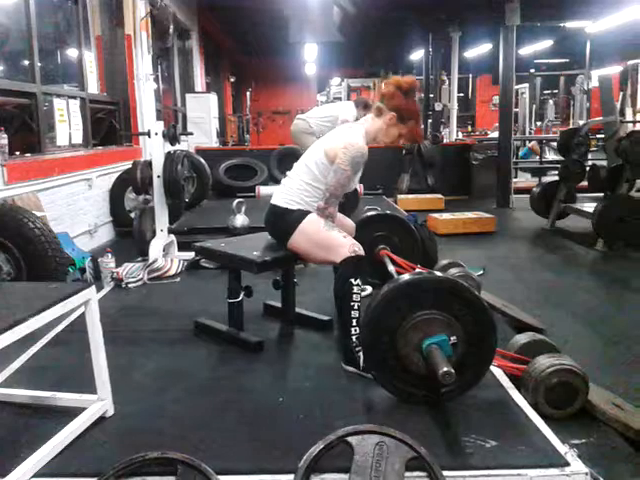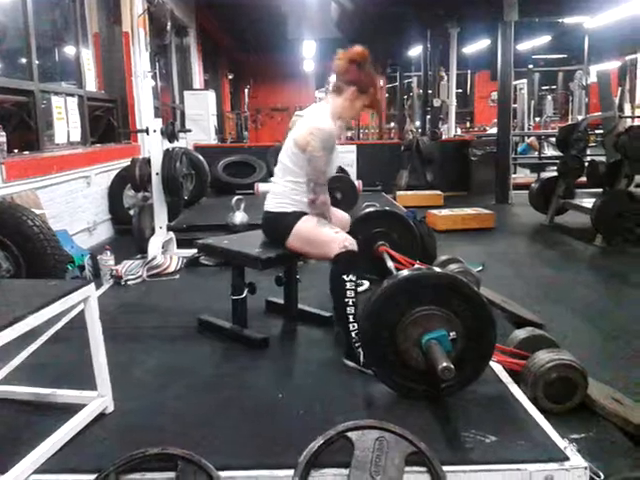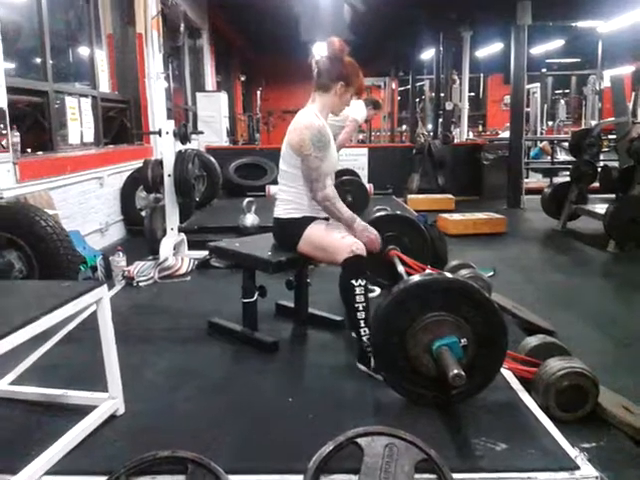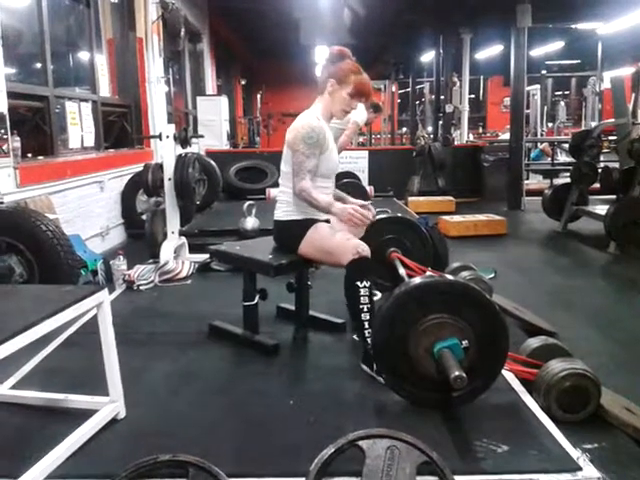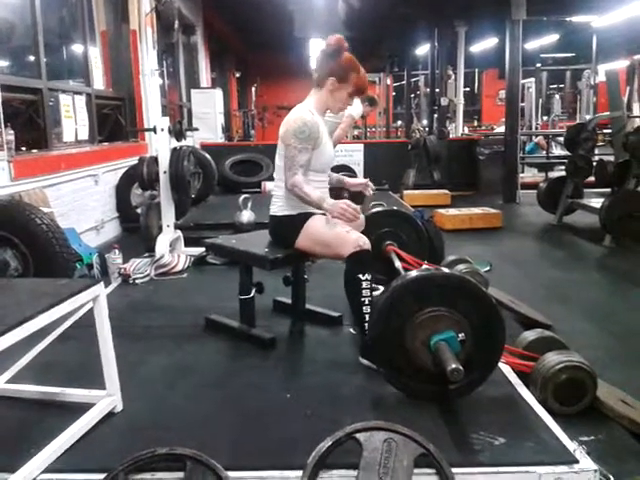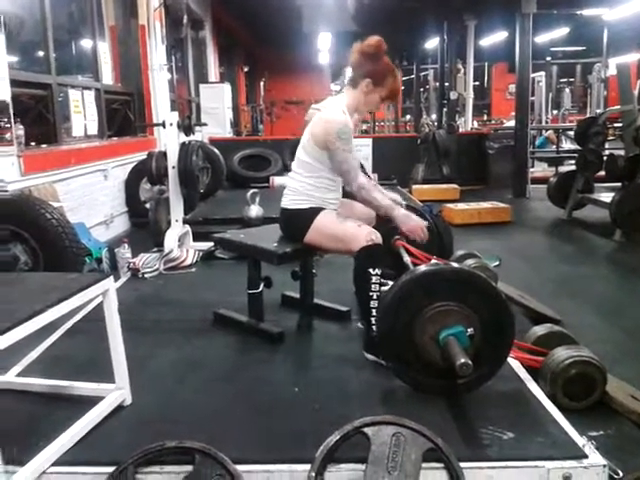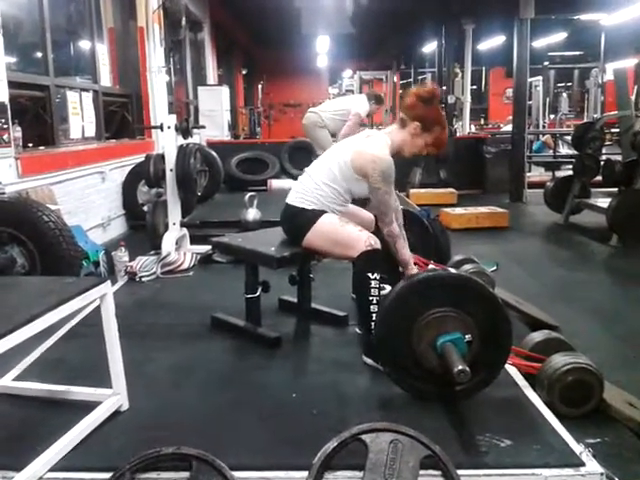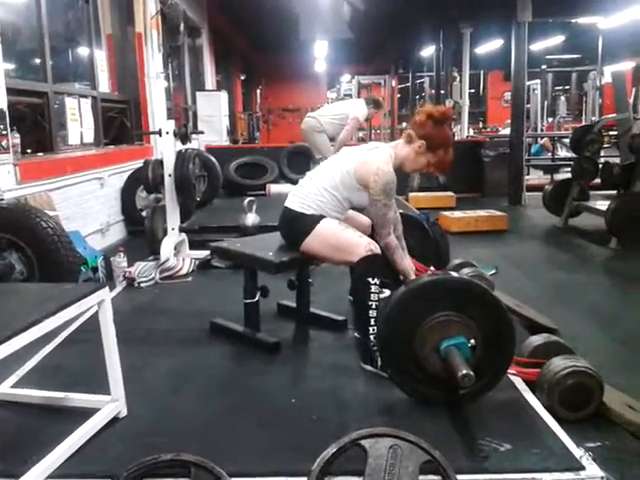
dt=0.5s
person 1, frame 1
left shoulder: (353, 131)
right shoulder: (356, 147)
right elbow: (328, 204)
left wrist: (342, 232)
right wrist: (336, 238)
left hip: (299, 209)
right hip: (287, 215)
left knee: (357, 235)
right knee: (351, 255)
left ankle: (351, 306)
right ankle: (353, 353)
person 1, frame 2
left shoulder: (321, 117)
right shoulder: (323, 128)
right elbow: (317, 194)
left wrist: (337, 221)
right wrist: (333, 226)
left hip: (297, 209)
right hip: (283, 217)
left knee: (355, 226)
right knee: (345, 249)
left ankle: (350, 309)
right ankle: (355, 349)
person 1, frame 3
left shoulder: (313, 119)
right shoulder: (312, 126)
left elbow: (323, 185)
right elbow: (320, 192)
left wrist: (353, 221)
right wrist: (356, 226)
left hip: (308, 216)
right hip: (294, 222)
left knee: (360, 233)
right knee: (354, 251)
left ankle: (363, 304)
right ankle: (367, 352)
person 1, frame 4
left shoulder: (320, 124)
right shoulder: (310, 126)
right elbow: (301, 187)
left wrist: (348, 201)
right wrist: (337, 208)
left hip: (312, 218)
right hip: (294, 224)
left knee: (365, 226)
right knee: (358, 254)
left ankle: (364, 299)
right ankle: (372, 354)
person 1, frame 5
left shoulder: (314, 118)
right shoulder: (304, 121)
right elbow: (294, 182)
left wrist: (345, 181)
right wrist: (327, 204)
left hip: (308, 213)
right hip: (291, 219)
left knee: (364, 223)
right knee: (357, 247)
left ankle: (366, 291)
right ankle: (370, 346)
person 1, frame 6
left shoulder: (338, 112)
right shoulder: (337, 121)
left elbow: (350, 173)
right elbow: (355, 181)
left wrist: (386, 200)
right wrist: (399, 214)
left hip: (318, 205)
right hip: (301, 213)
left knee: (378, 217)
right knee: (369, 242)
left ankle: (377, 295)
right ankle: (375, 343)
person 1, frame 7
left shoulder: (377, 139)
right shoulder: (378, 157)
left elbow: (391, 210)
right elbow: (389, 223)
left wrist: (406, 254)
right wrist: (408, 268)
left hip: (316, 206)
right hip: (302, 214)
left knee: (376, 227)
right knee: (370, 247)
left ankle: (376, 308)
right ankle: (375, 347)
person 1, frame 8
left shoulder: (382, 152)
right shoulder: (382, 169)
left elbow: (392, 217)
right elbow: (386, 236)
left wrist: (405, 258)
right wrist: (409, 276)
left hip: (312, 210)
right hip: (300, 218)
left knee: (371, 230)
right knee: (368, 252)
left ankle: (363, 303)
right ankle: (371, 352)
